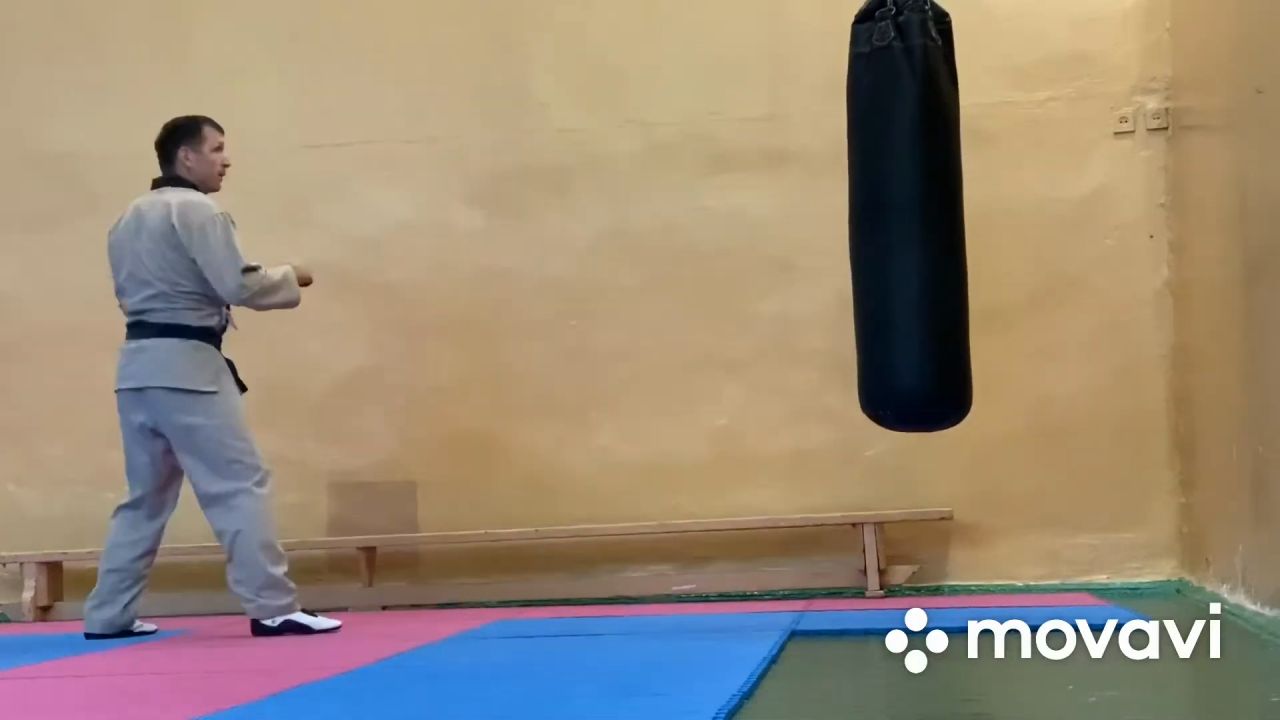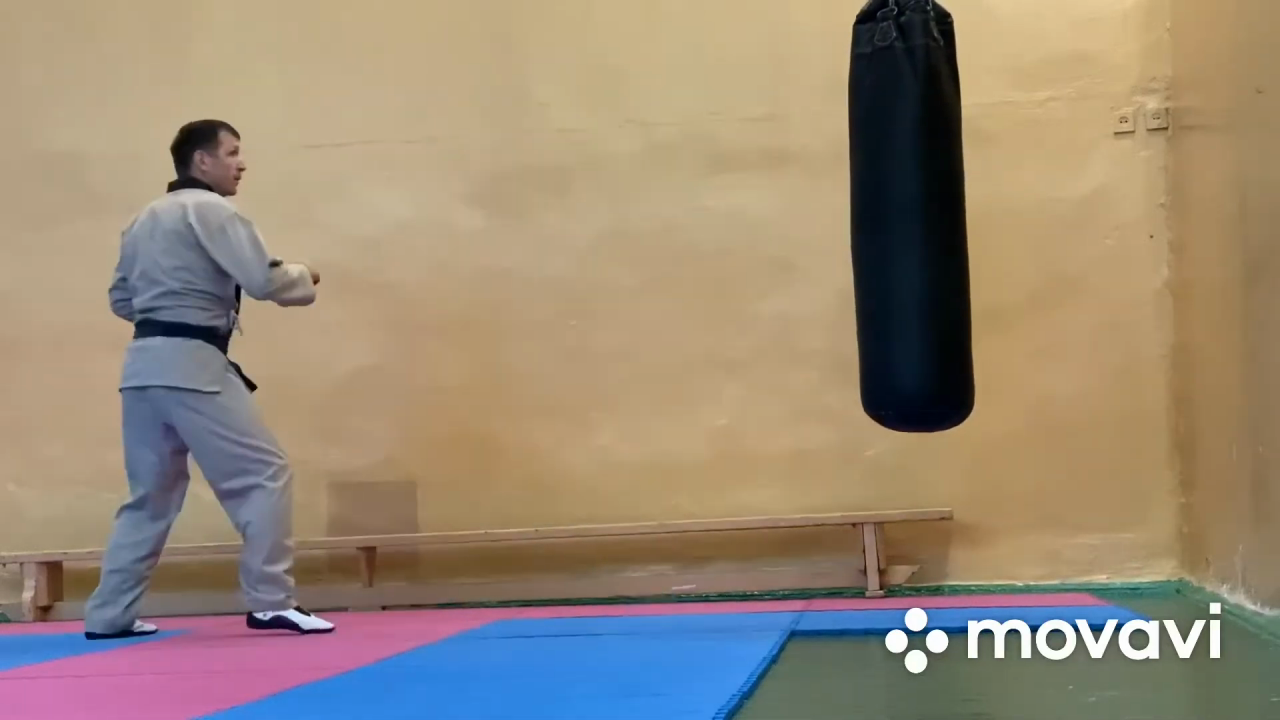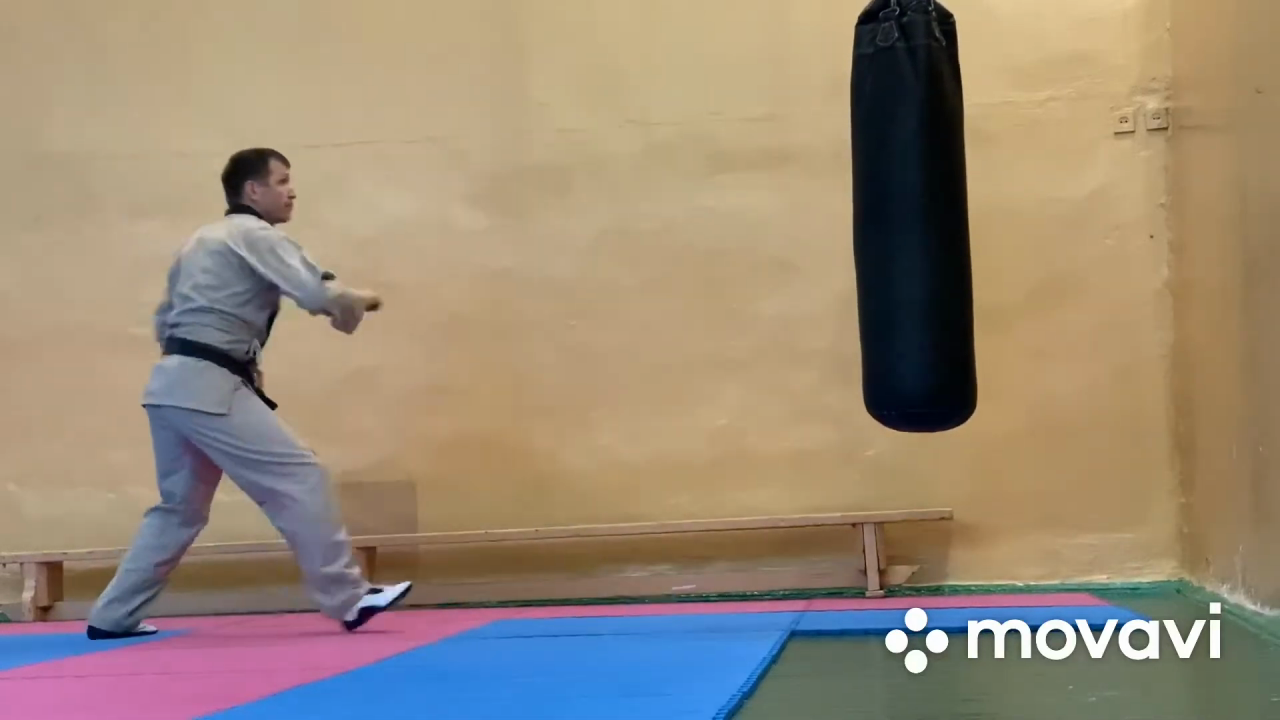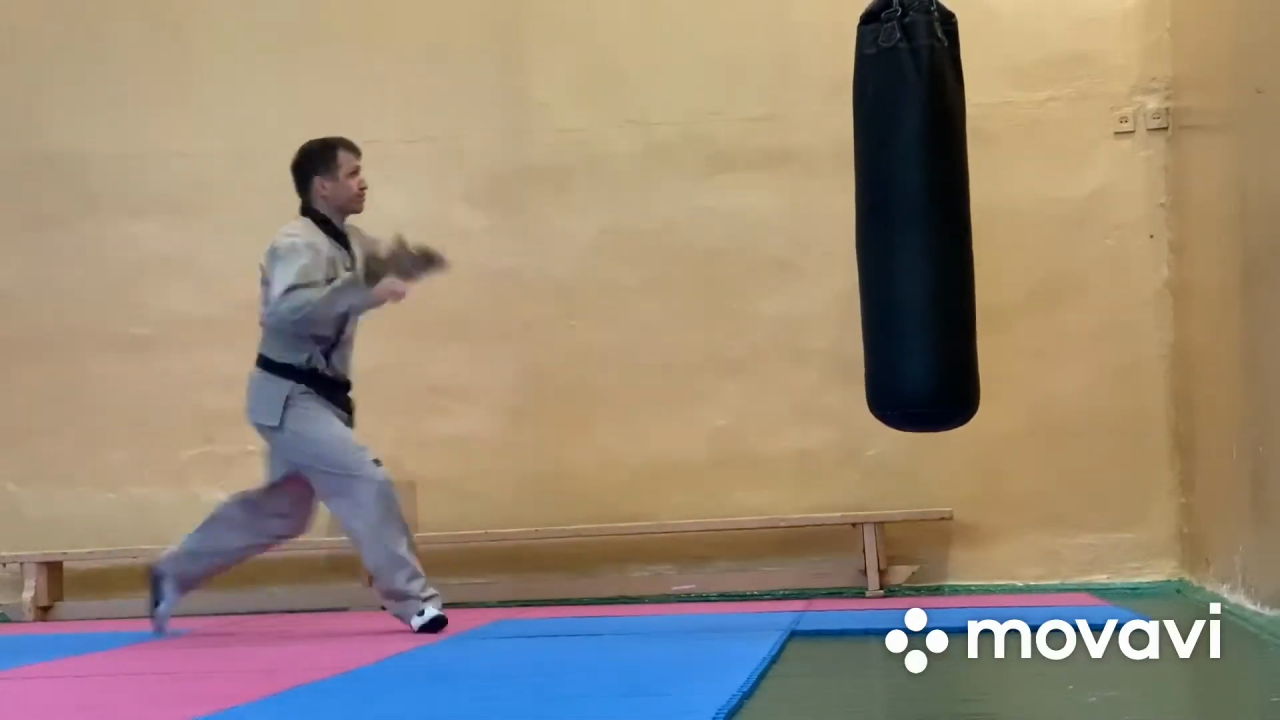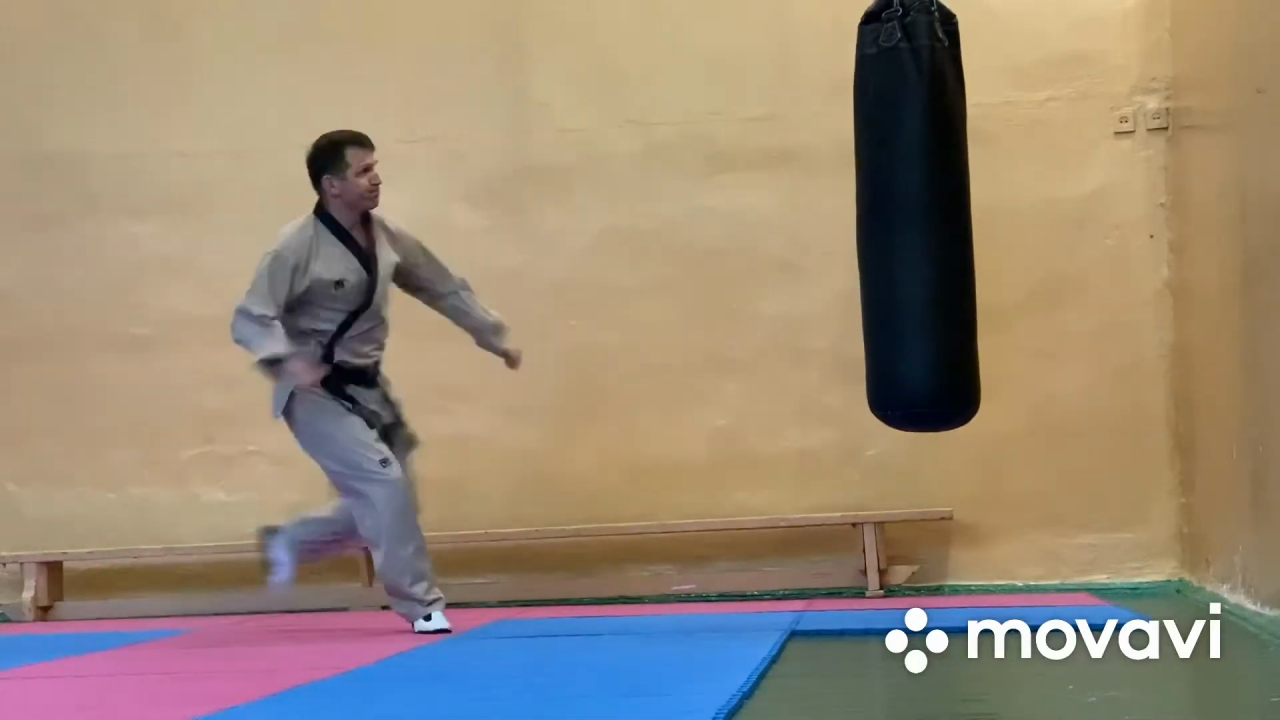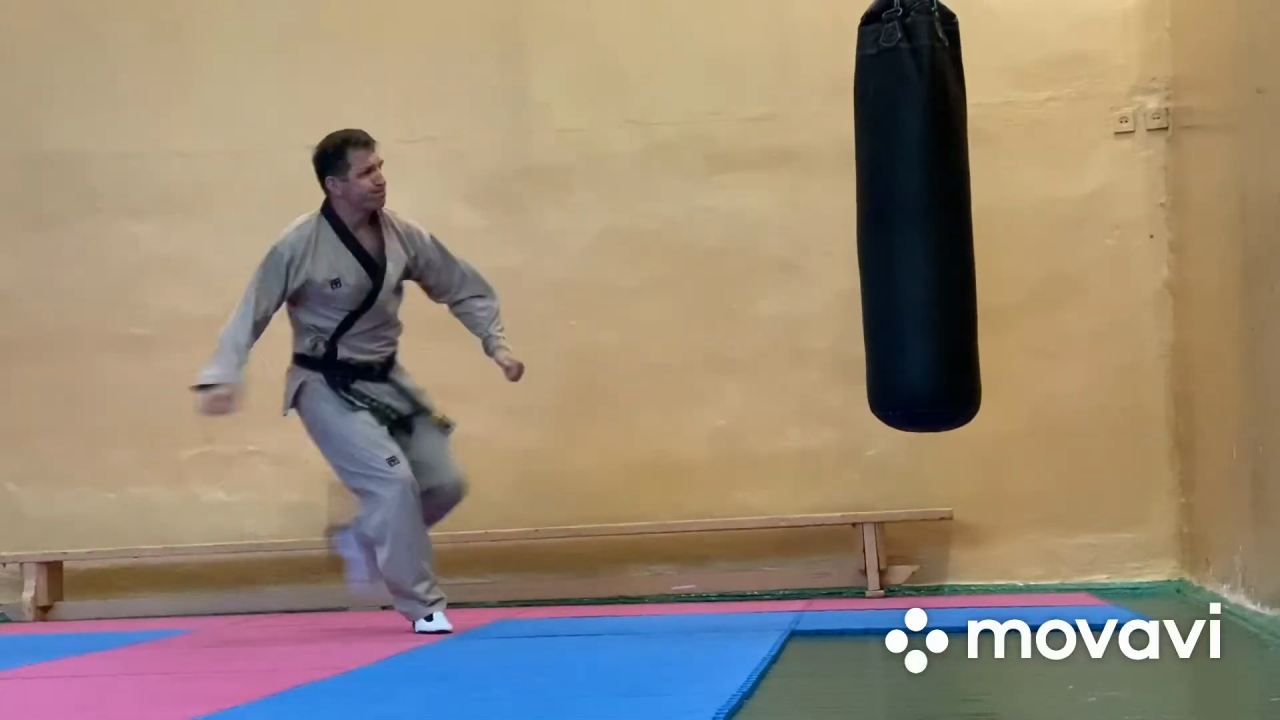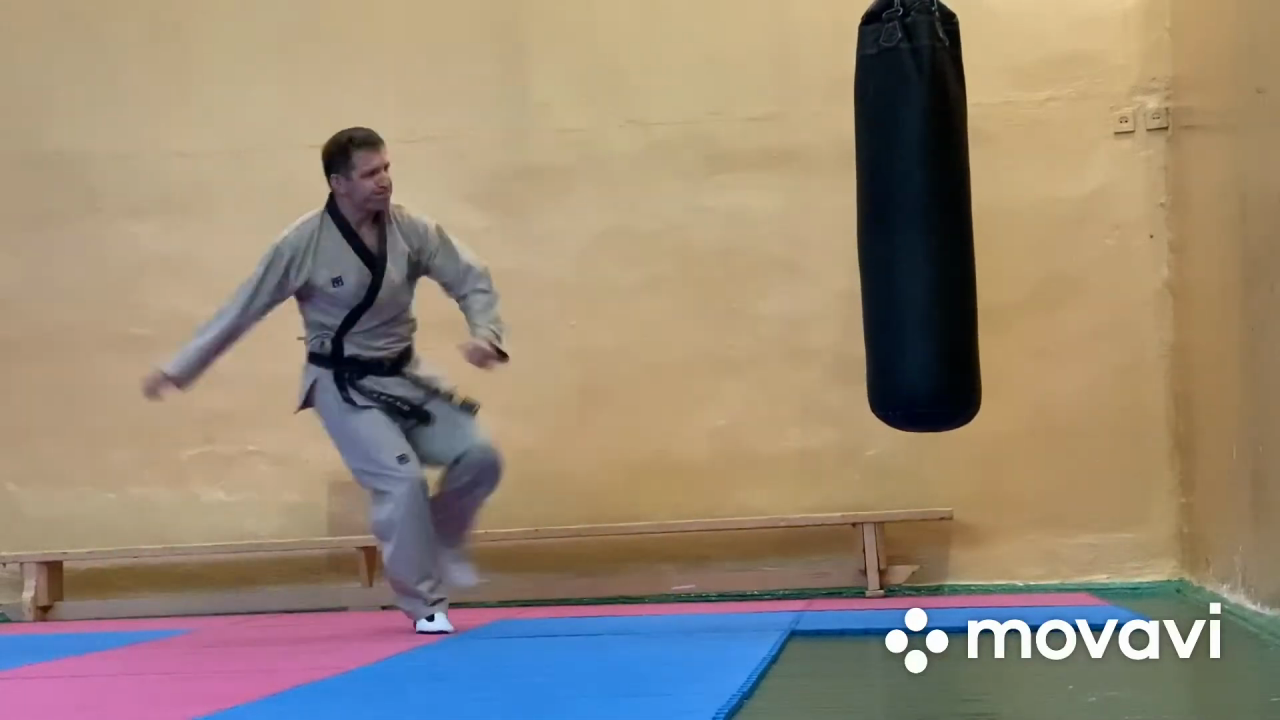
dt=0.2s
person 1, frame 1
left shoulder: (127, 219)
right shoulder: (195, 209)
right elbow: (238, 286)
right wrist: (291, 277)
left hip: (138, 363)
right hip: (185, 364)
left knee: (146, 495)
right knee: (241, 481)
left ankle: (108, 614)
right ankle: (274, 607)
person 1, frame 2
left shoulder: (143, 220)
right shoulder: (211, 209)
left elbow: (121, 299)
right elbow: (264, 280)
right wrist: (304, 275)
left hip: (145, 364)
right hip: (192, 365)
left knee: (151, 497)
right knee: (263, 474)
left ankle: (110, 615)
right ankle: (271, 602)
person 1, frame 3
left shoulder: (198, 242)
right shoulder: (254, 236)
left elbow: (165, 321)
right elbow: (311, 290)
right wrist: (359, 301)
left hip: (174, 385)
right hip: (208, 388)
left knee: (179, 509)
right knee: (300, 479)
left ankle: (113, 616)
right ankle: (346, 596)
person 1, frame 4
left shoulder: (343, 238)
right shoulder: (298, 242)
left elbow: (380, 272)
right elbow: (291, 306)
left wrist: (409, 262)
right wrist: (372, 293)
left hip: (315, 396)
right hip: (293, 398)
left knee: (281, 509)
right knee: (367, 483)
left ankle: (173, 575)
right ankle: (412, 600)
person 1, frame 5
left shoulder: (387, 236)
right shoulder: (296, 246)
left elbow: (445, 288)
right elbow: (251, 319)
left wrist: (496, 336)
right wrist: (288, 360)
left hip: (366, 387)
right hip: (314, 393)
left knee: (372, 501)
right knee: (385, 484)
left ankle: (291, 543)
right ankle: (422, 604)
person 1, frame 6
left shoulder: (402, 233)
right shoulder: (298, 245)
left elbow: (464, 287)
right elbow: (249, 315)
left wrist: (498, 342)
right wrist: (221, 379)
left hip: (382, 381)
right hip: (328, 387)
left knee: (441, 485)
right knee: (393, 484)
left ankle: (362, 538)
right ankle: (422, 604)
person 1, frame 7
left shoulder: (410, 228)
right shoulder: (303, 242)
left elbow: (471, 278)
right elbow: (243, 308)
left wrist: (484, 334)
right wrist: (179, 368)
left hip: (401, 374)
right hip: (342, 386)
left knee: (477, 456)
right knee: (403, 483)
left ankle: (440, 544)
right ankle: (425, 604)
